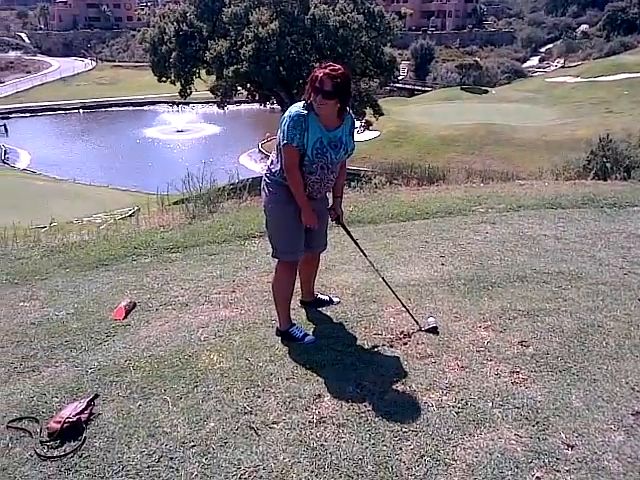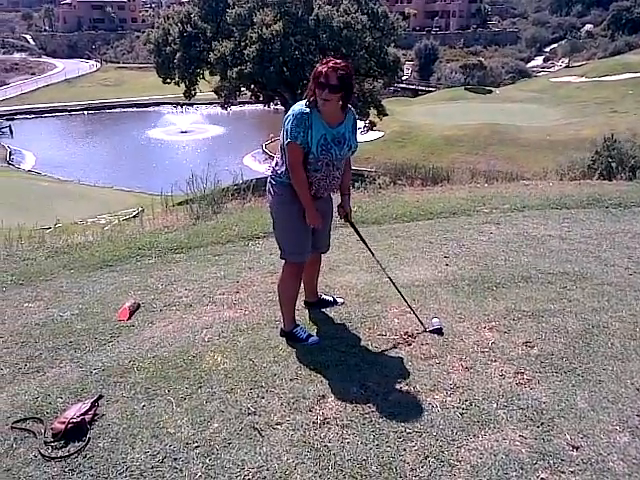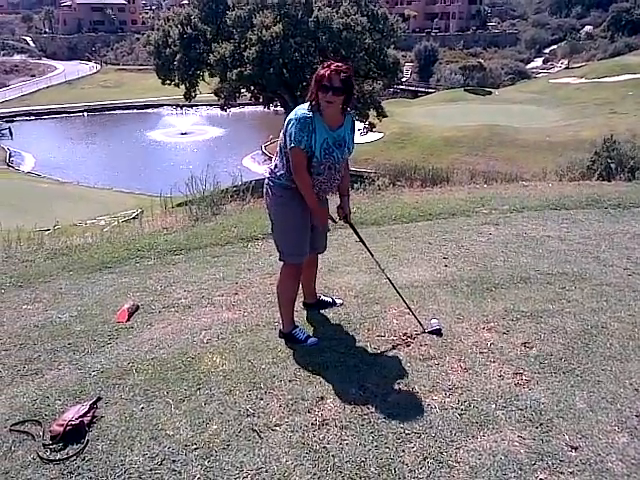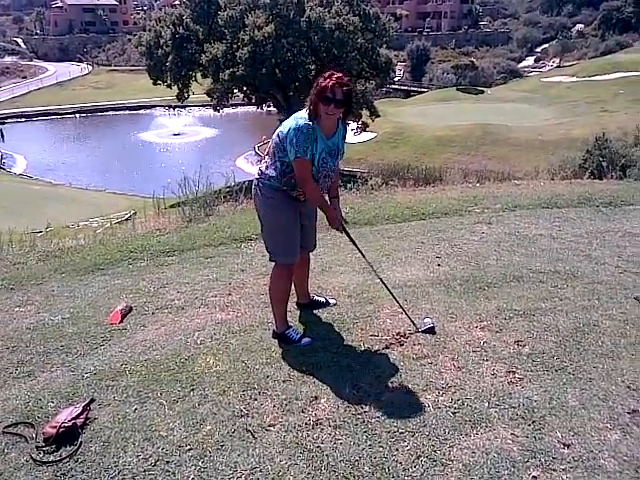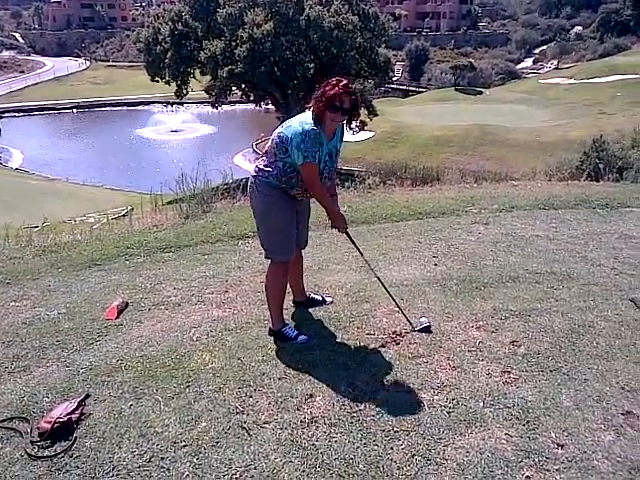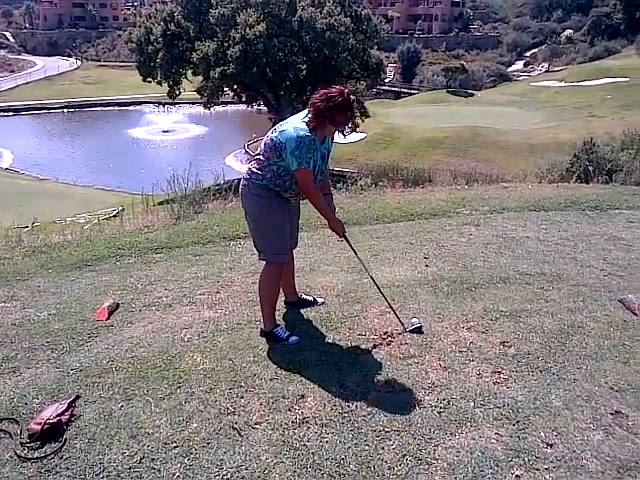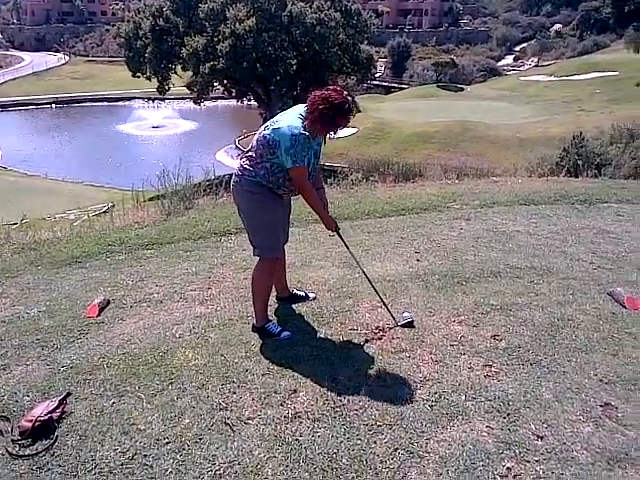
dt=0.2s
person 1, frame 1
left shoulder: (347, 120)
right shoulder: (297, 117)
left elbow: (341, 163)
right elbow: (291, 168)
left wrist: (337, 200)
right wrist: (305, 209)
left hip: (316, 194)
right hip: (284, 192)
left knee: (313, 250)
right knee: (289, 258)
left ankle: (309, 297)
right ankle: (284, 325)
person 1, frame 2
left shoulder: (349, 118)
right shoulder: (300, 115)
left elbow: (345, 161)
right elbow: (295, 167)
left wrist: (345, 198)
right wrist: (309, 209)
left hip: (320, 193)
right hip: (289, 193)
left knee: (315, 251)
right knee: (295, 259)
left ankle: (312, 297)
right ankle: (288, 325)
person 1, frame 3
left shoulder: (348, 120)
right shoulder: (302, 119)
left elbow: (343, 162)
right elbow: (299, 172)
left wrist: (344, 199)
right wrist: (318, 210)
left hip: (315, 193)
right hip: (287, 193)
left knee: (312, 251)
right knee: (294, 260)
left ankle: (311, 298)
right ankle: (288, 327)
person 1, frame 4
left shoulder: (339, 127)
right shoulder: (301, 128)
left elbow: (332, 166)
right elbow: (305, 179)
left wrist: (335, 202)
right wrist: (329, 212)
left hip: (301, 194)
right hip: (276, 194)
left knee: (303, 250)
right knee: (285, 260)
left ankle: (304, 298)
right ankle: (281, 327)
person 1, frame 5
left shoulder: (335, 128)
right shoulder: (306, 132)
left elbow: (328, 167)
right elbow: (313, 182)
left wrist: (334, 200)
right wrist: (334, 214)
left hip: (295, 191)
right hip: (271, 191)
left knee: (296, 248)
right knee: (281, 257)
left ankle: (300, 296)
right ankle: (277, 325)
person 1, frame 6
left shoulder: (321, 128)
right shoulder: (301, 136)
left elbow: (320, 167)
right elbow: (308, 187)
left wrist: (328, 196)
right wrist: (331, 219)
left hip: (284, 192)
right hip: (263, 193)
left knee: (287, 249)
right knee: (275, 258)
left ankle: (292, 297)
right ankle: (269, 325)
person 1, frame 7
left shoulder: (311, 120)
right shoulder: (295, 134)
left elbow: (311, 163)
right elbow: (302, 184)
left wrist: (321, 191)
right wrist: (324, 216)
left hip: (275, 187)
right hip: (255, 189)
left knee: (278, 243)
right knee: (269, 254)
left ankle: (283, 292)
right ankle: (261, 321)
